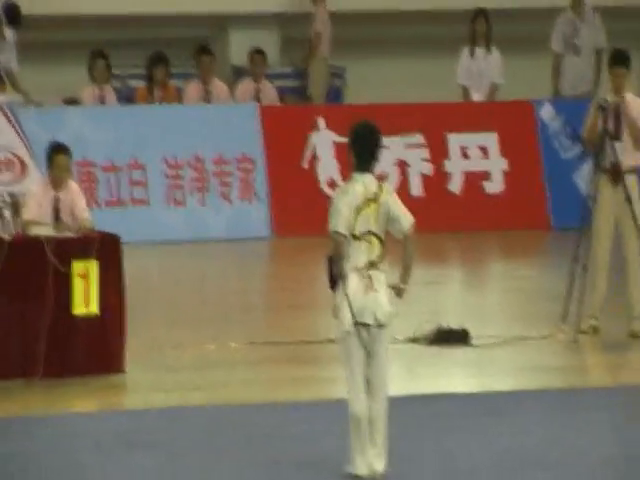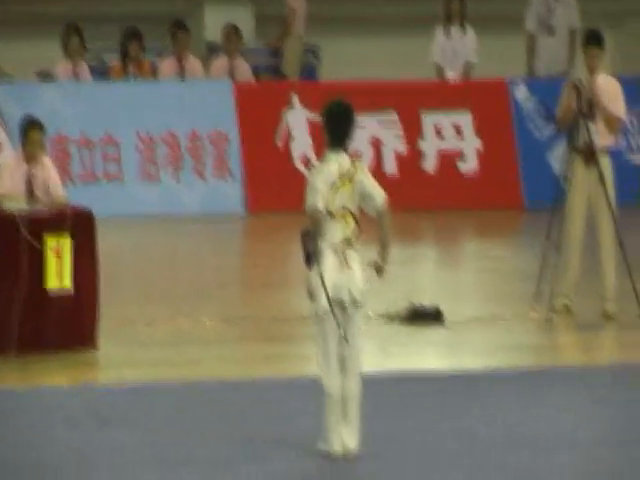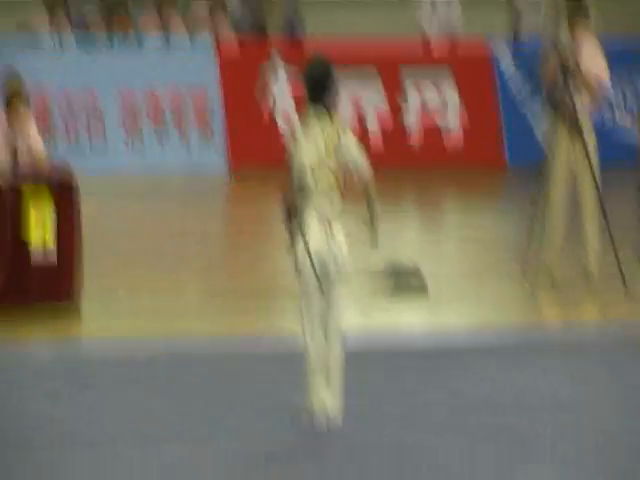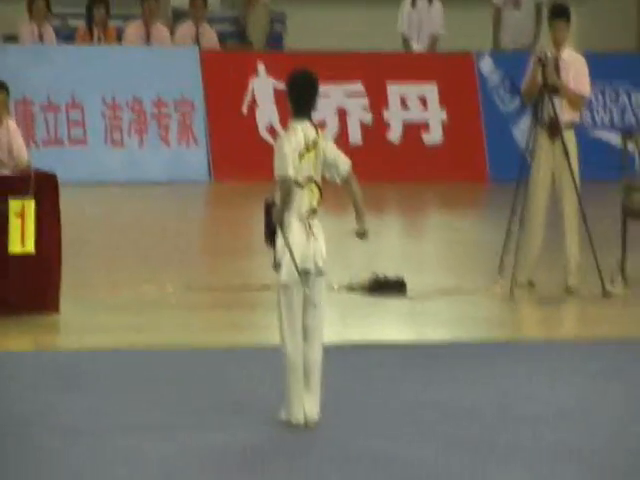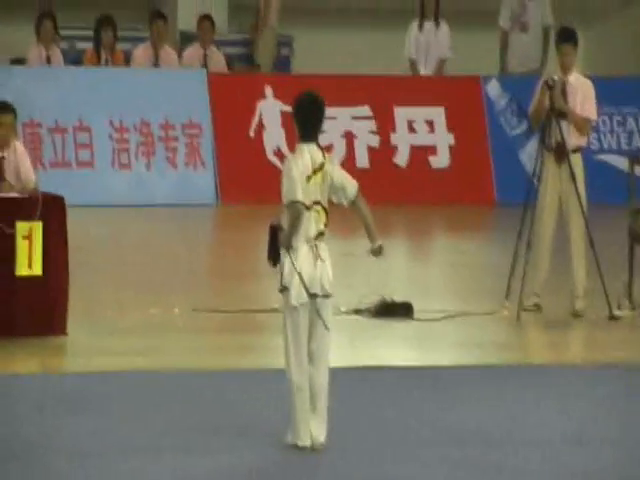
dt=0.1s
person 1, frame 1
left shoulder: (344, 193)
right shoulder: (385, 192)
left elbow: (338, 239)
right elbow: (408, 232)
left wrist: (338, 271)
right wrist: (404, 279)
left hip: (352, 290)
right hip: (378, 290)
left knee: (357, 383)
right knee: (377, 382)
person 1, frame 2
left shoulder: (320, 171)
right shoulder: (358, 171)
left elbow: (316, 217)
right elbow: (382, 209)
left wrist: (313, 249)
right wrist: (383, 257)
left hip: (327, 268)
right hip: (352, 267)
left knee: (332, 361)
right knee: (350, 360)
left ankle: (336, 440)
right ankle: (350, 439)
person 1, frame 3
left shoulder: (305, 134)
right shoulder: (340, 134)
left elbow: (301, 181)
right elbow: (365, 175)
left wrist: (294, 214)
left hip: (310, 234)
right hip: (332, 234)
left knee: (314, 328)
right knee: (330, 327)
left ankle: (320, 405)
right ankle: (331, 405)
person 1, frame 4
left shoulder: (287, 139)
right shoulder: (320, 140)
left elbow: (287, 183)
right elbow: (348, 176)
left wrist: (279, 216)
right wrist: (361, 220)
left hip: (292, 238)
right hip: (314, 236)
left knee: (293, 330)
right knee: (312, 329)
left ankle: (297, 409)
right ankle: (310, 407)
person 1, frame 5
left shoulder: (293, 162)
right shoulder: (326, 163)
left elbow: (296, 207)
right elbow: (356, 196)
left wrist: (285, 239)
right wrist: (374, 236)
left hip: (298, 261)
right hip: (320, 259)
left knee: (298, 355)
right knee: (318, 355)
left ankle: (304, 433)
right ankle: (317, 432)
person 2, frame 1
right shoulder: (601, 105)
right elbow: (589, 143)
right wrist: (596, 118)
right hip: (605, 179)
right knee: (599, 246)
right ankle: (592, 314)
person 2, frame 2
left shoulder: (611, 87)
right shoulder: (574, 85)
left elbow: (616, 126)
right elbow: (563, 123)
left wrist: (598, 101)
right wrist: (570, 98)
left hip: (602, 160)
right hip: (579, 160)
left knee: (607, 227)
right knee: (573, 225)
left ankle: (610, 296)
right ankle: (566, 294)
person 2, frame 3
left shoulder: (593, 51)
right shoulder: (557, 50)
left elbow: (597, 89)
right elbow: (546, 85)
left wrist: (577, 68)
right wrist: (554, 63)
left hip: (584, 125)
right hip: (561, 124)
left knee: (589, 191)
right knee: (556, 189)
left ankle: (592, 260)
right ankle: (549, 255)
person 2, frame 4
left shoulder: (576, 62)
right shoulder: (540, 60)
left elbow: (579, 103)
right elbow: (528, 97)
left wrist: (559, 82)
right wrist: (536, 74)
left hip: (565, 134)
right hip: (544, 134)
left knee: (569, 200)
right knee: (536, 199)
left ankle: (572, 271)
right ankle: (528, 268)
person 2, frame 5
left shoulder: (584, 86)
right shoulder: (547, 83)
left elbow: (586, 127)
right elbow: (534, 121)
left wrist: (565, 106)
right wrist: (543, 98)
left hip: (573, 158)
right hip: (550, 157)
left knee: (576, 226)
right knee: (543, 224)
left ankle: (579, 295)
right ankle: (536, 292)
